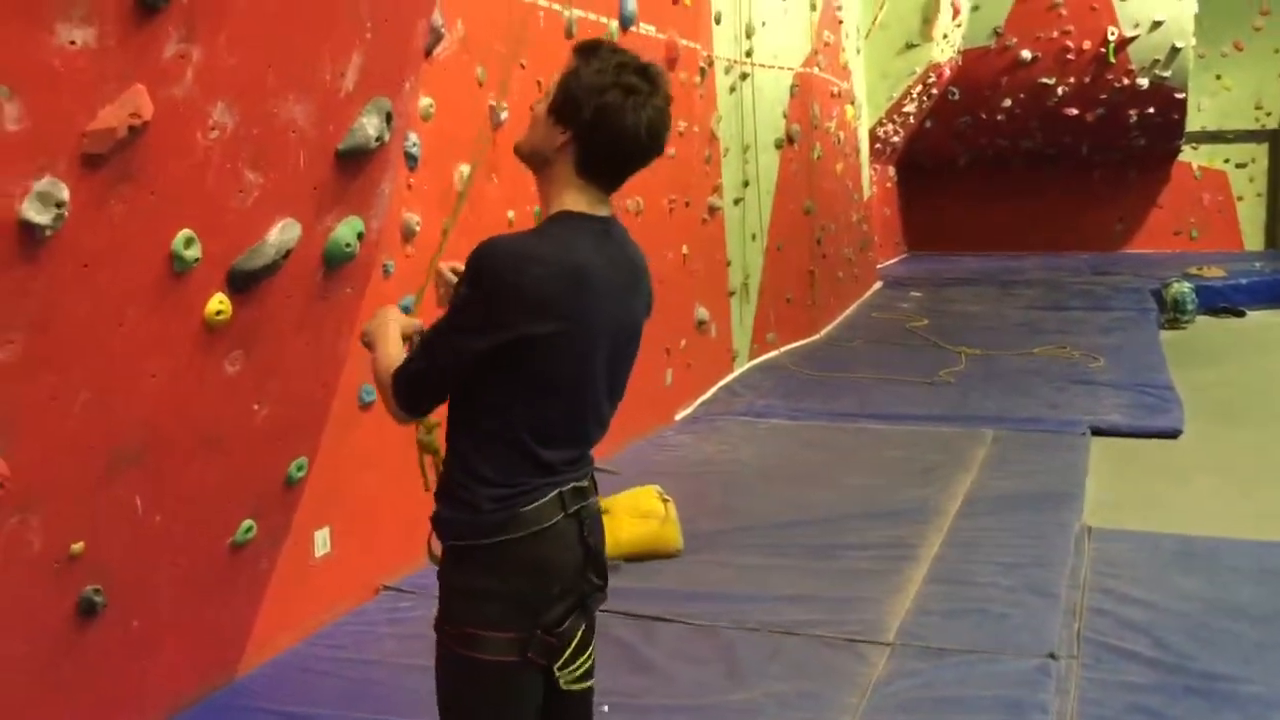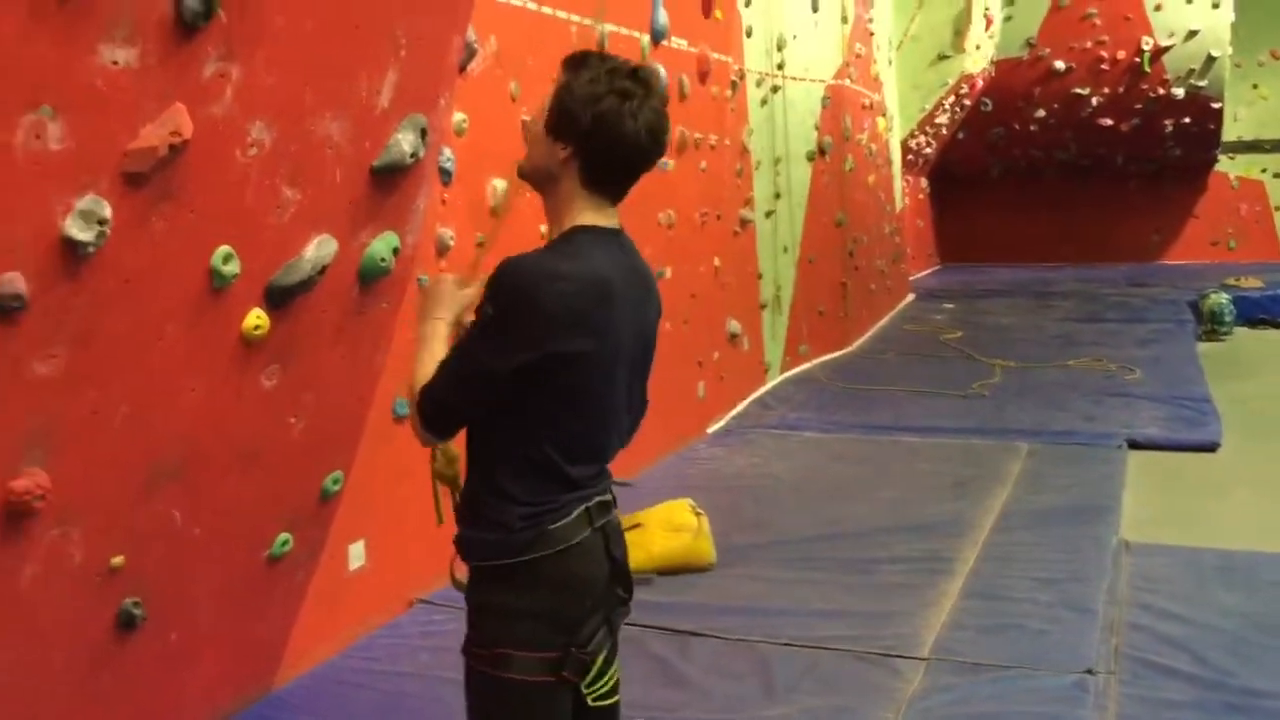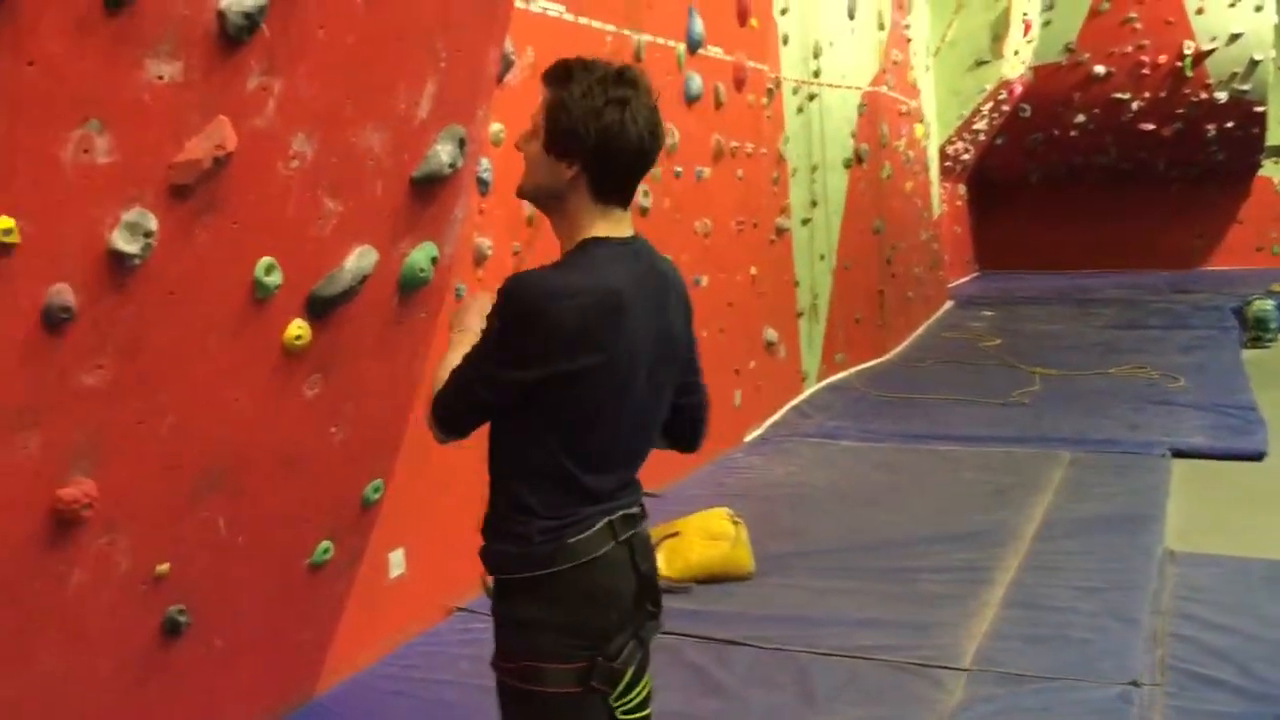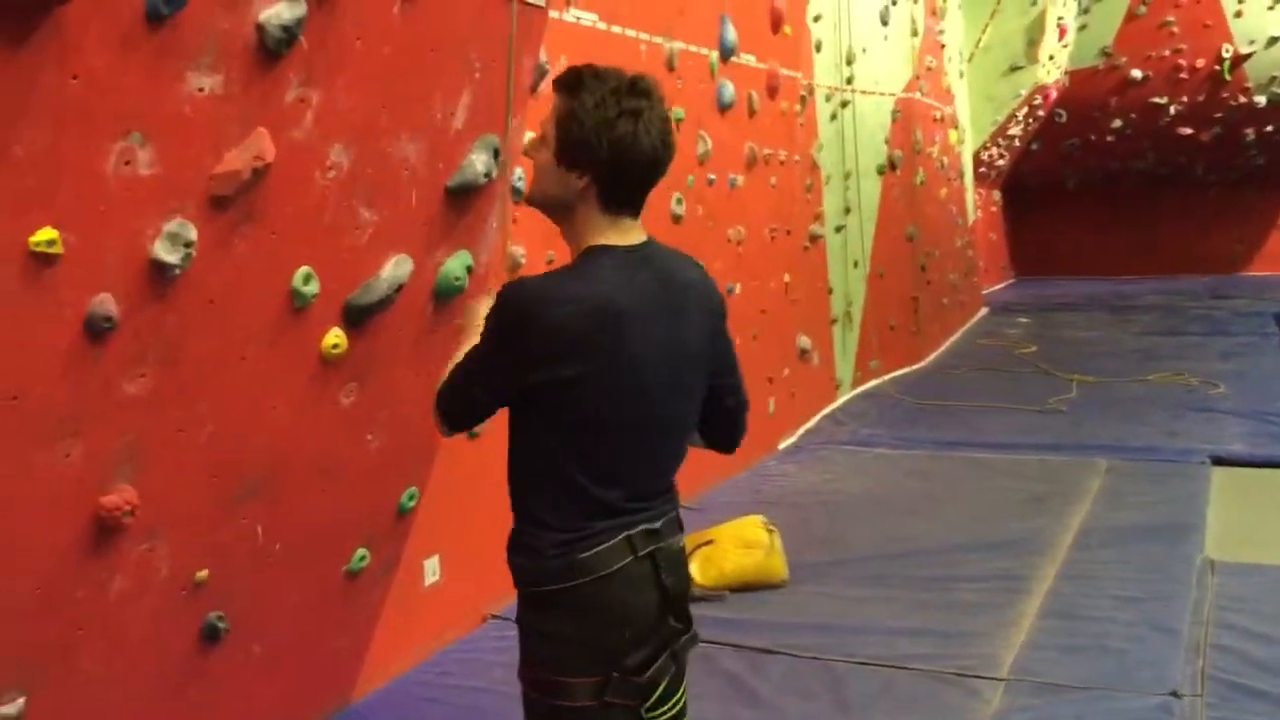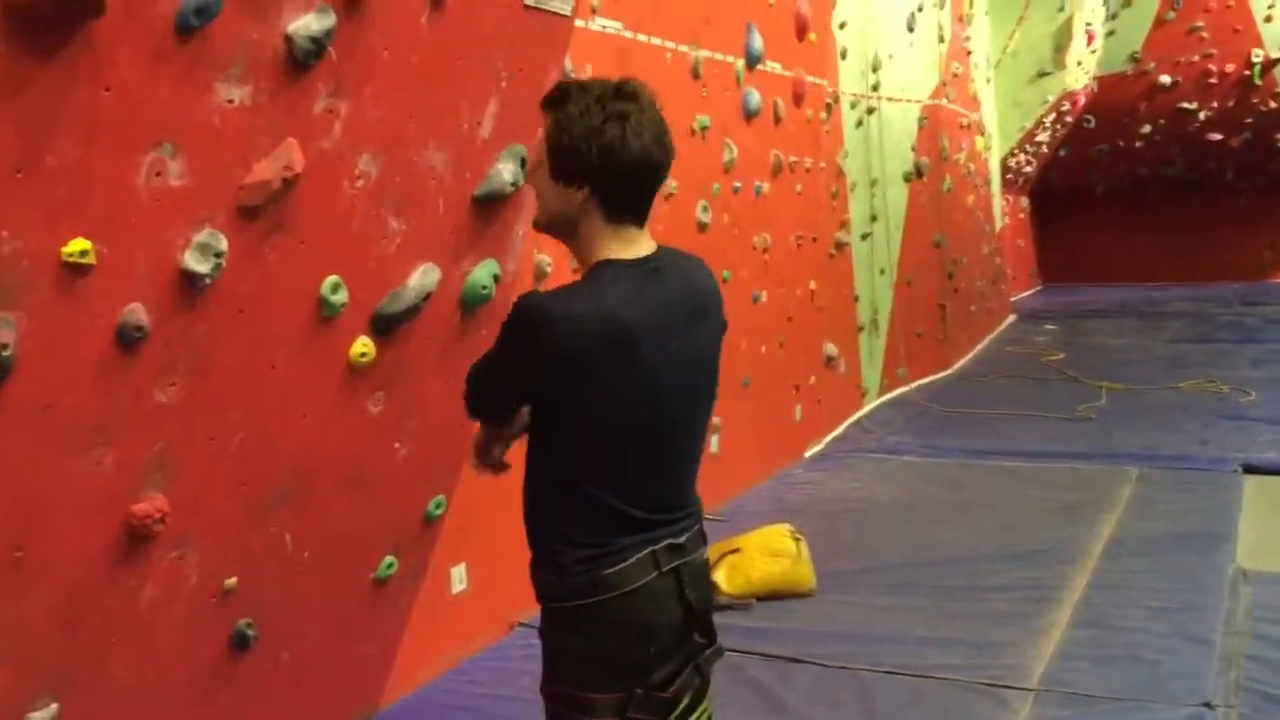
dt=0.2s
person 1, frame 1
left shoulder: (514, 262)
right shoulder: (626, 263)
left elbow: (405, 401)
left wrist: (385, 332)
left hip: (503, 547)
right hip: (570, 529)
person 1, frame 2
left shoulder: (535, 280)
right shoulder: (631, 273)
left elbow: (432, 421)
left wrist: (440, 319)
left hip: (529, 567)
right hip: (592, 544)
person 1, frame 3
left shoulder: (544, 297)
right shoulder: (664, 282)
left elbow: (448, 419)
right elbow: (689, 429)
left wrist: (472, 329)
left hip: (554, 578)
right hip: (624, 555)
person 1, frame 4
left shoulder: (540, 305)
right shoulder: (694, 285)
left elbow: (454, 413)
right elbow: (727, 430)
left wrist: (483, 325)
left hip: (582, 592)
right hip: (660, 567)
person 1, frame 5
left shoulder: (552, 320)
right shoulder: (697, 285)
left elbow: (483, 403)
right wrist: (522, 418)
left hip: (605, 608)
right hip: (683, 581)
